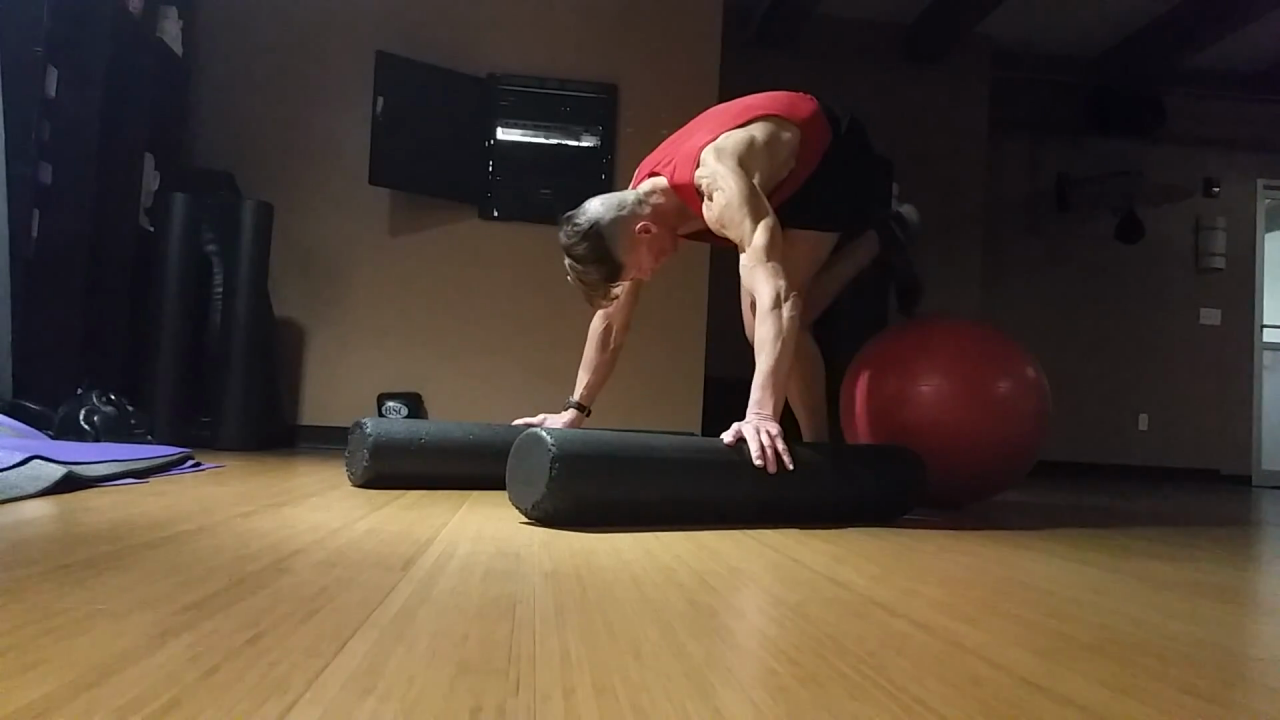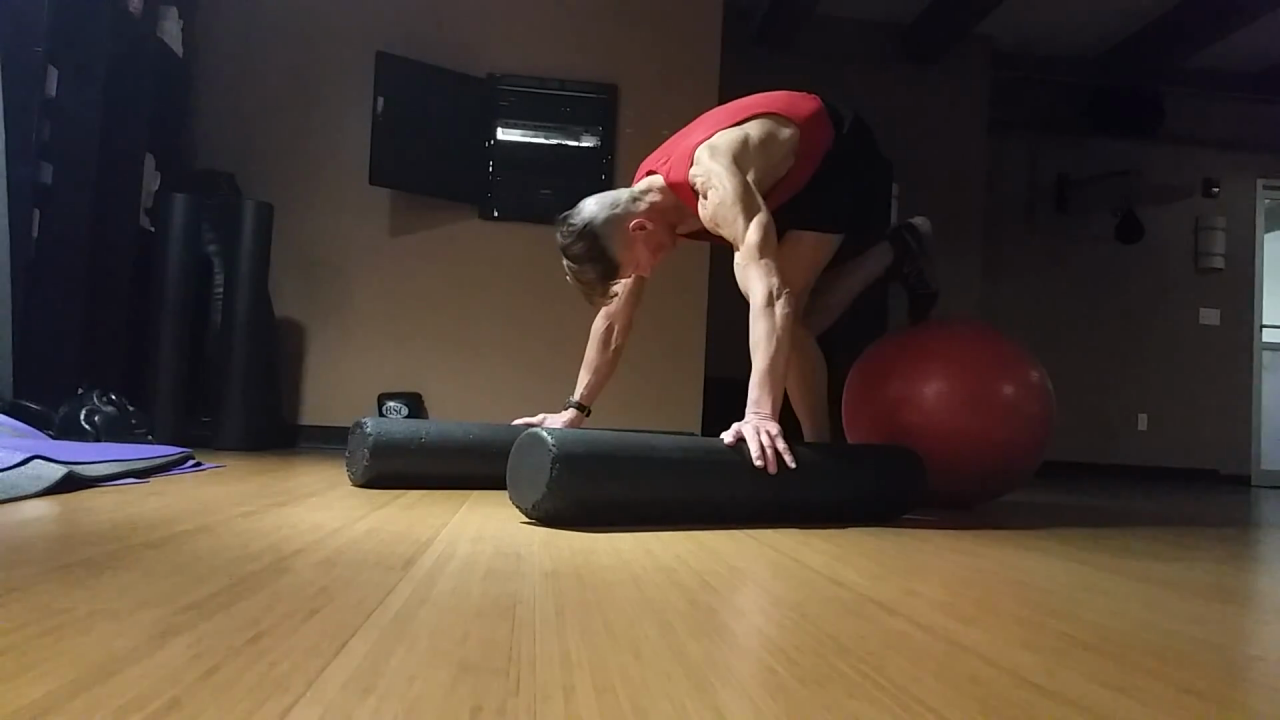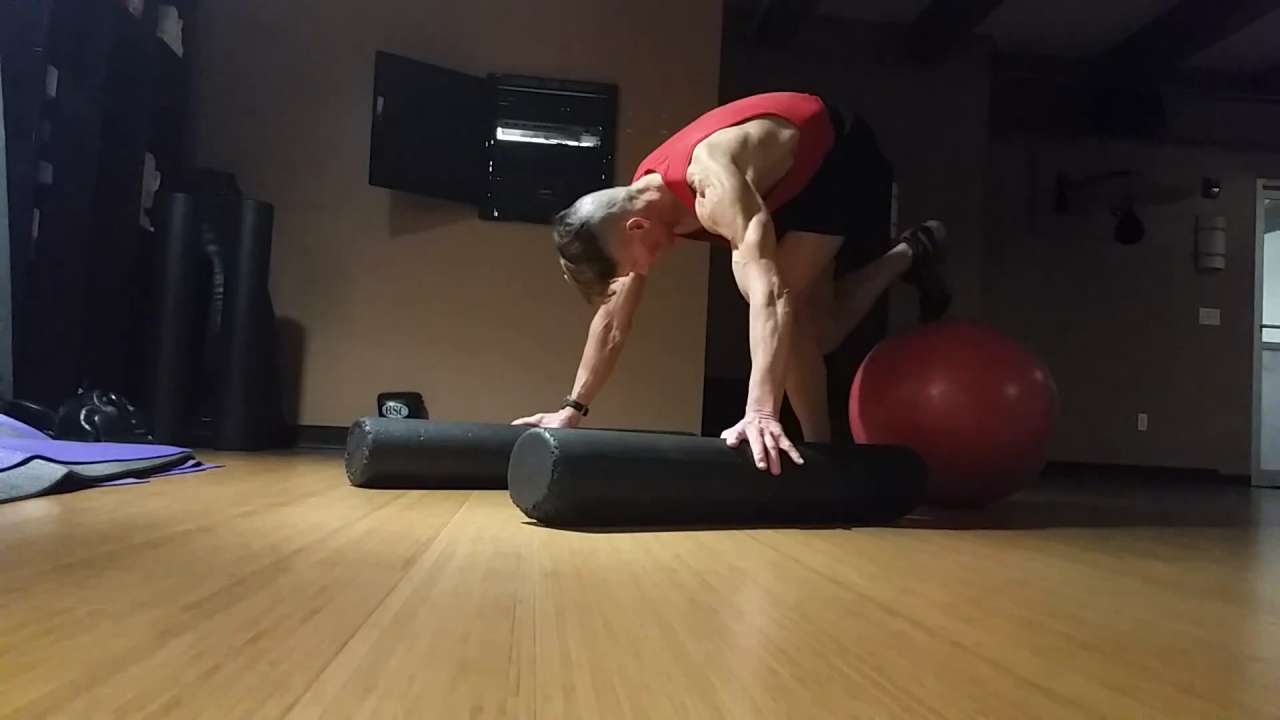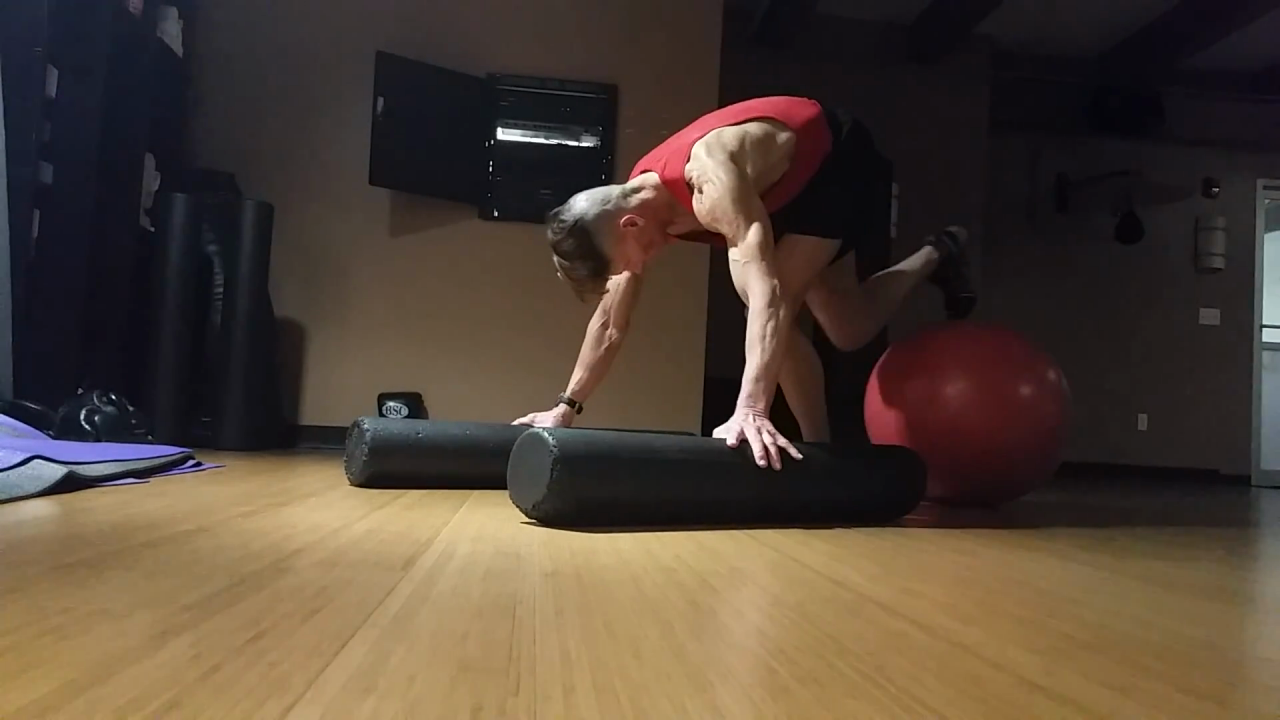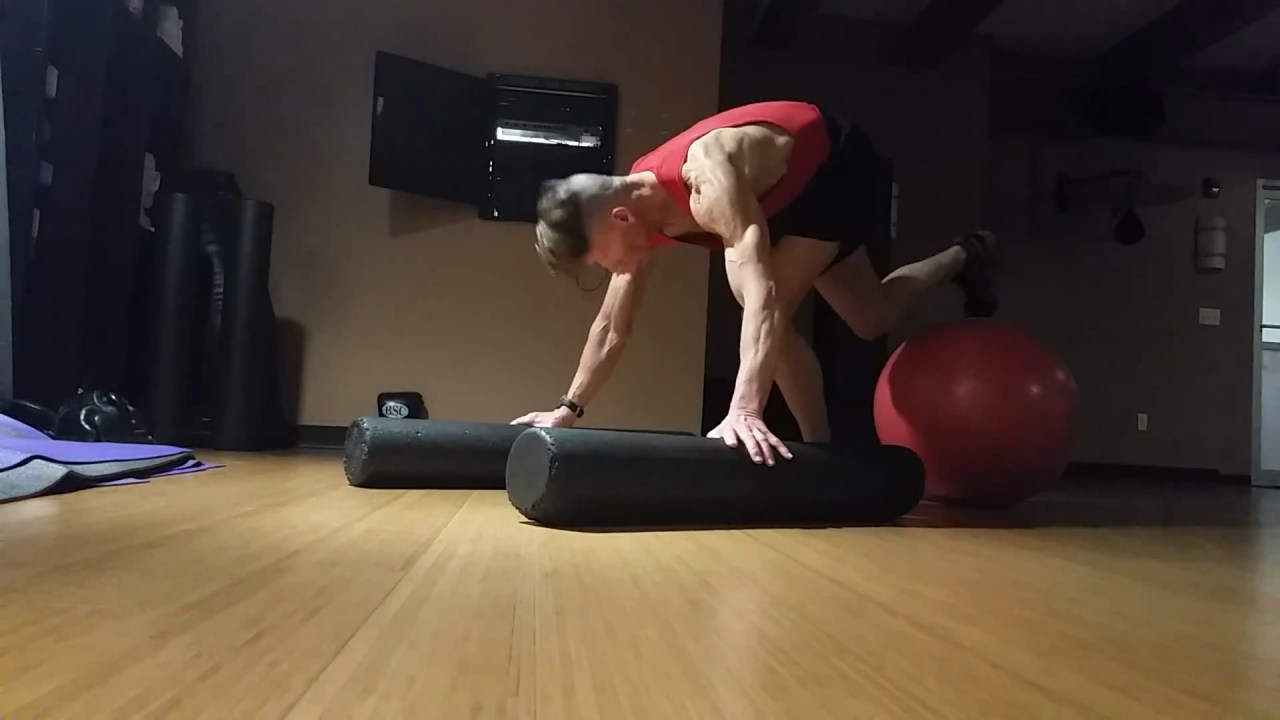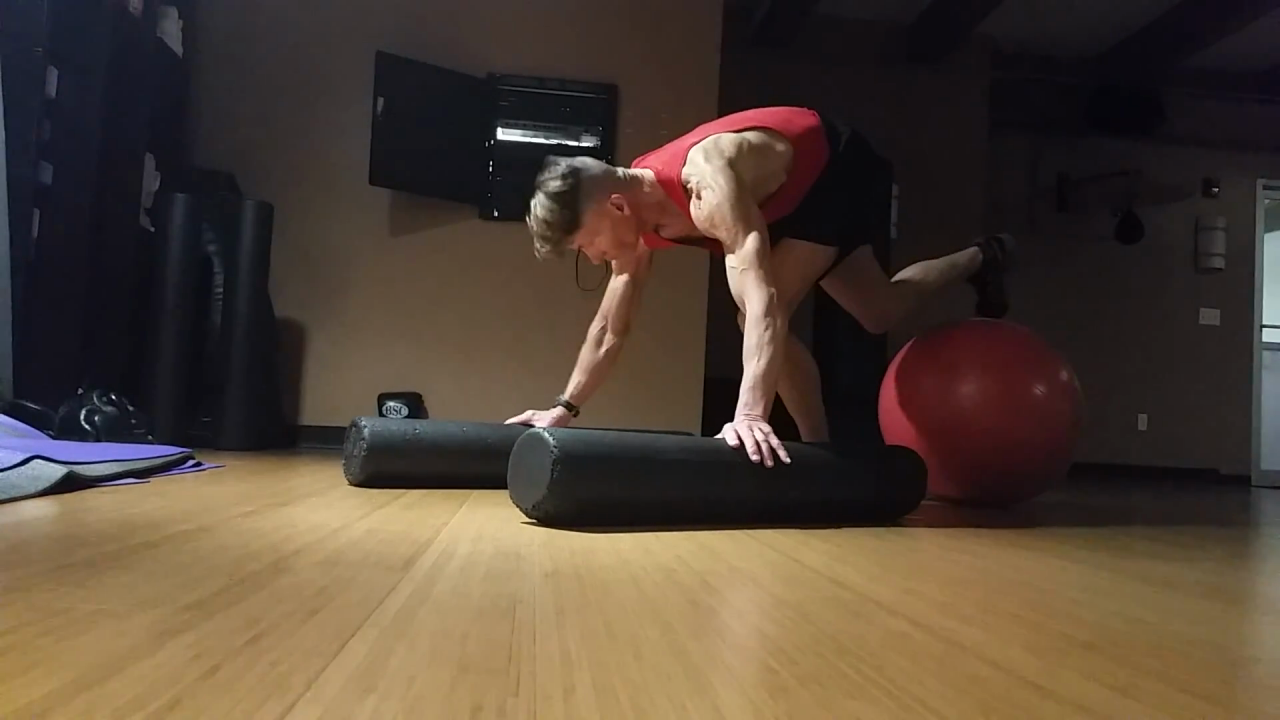
dt=0.2s
person 1, frame 1
left shoulder: (719, 191)
right shoulder: (635, 206)
left elbow: (776, 297)
right elbow: (611, 319)
left wrist: (760, 414)
right wrist: (575, 411)
left hip: (832, 155)
right hip: (786, 169)
left knee: (769, 310)
right knee: (761, 327)
right ankle: (879, 239)
person 1, frame 2
left shoulder: (714, 189)
right shoulder: (636, 204)
left elbow: (769, 295)
right elbow: (614, 321)
left wrist: (760, 414)
right wrist: (576, 409)
left hip: (838, 156)
right hip: (787, 176)
left knee: (782, 310)
right knee: (796, 324)
right ankle: (894, 252)
person 1, frame 3
left shoulder: (713, 187)
right shoulder: (635, 202)
left elbow: (768, 294)
right elbow: (612, 321)
left wrist: (760, 413)
right wrist: (572, 409)
left hip: (840, 159)
right hip: (790, 177)
left knee: (787, 309)
right knee: (817, 333)
right ankle: (910, 255)
person 1, frame 4
left shoulder: (710, 184)
right shoulder: (632, 203)
left elbow: (765, 293)
right elbow: (610, 321)
left wrist: (750, 411)
right wrist: (567, 407)
left hip: (836, 160)
right hip: (791, 180)
left knee: (773, 308)
right knee: (851, 330)
right ankle: (935, 258)
person 1, frame 5
left shoulder: (707, 184)
right shoulder: (631, 204)
left elbow: (761, 296)
right elbow: (612, 326)
left wrist: (744, 411)
right wrist: (568, 409)
left hip: (835, 165)
right hip: (789, 187)
left knee: (768, 313)
right knee: (872, 320)
right ankle: (962, 258)
person 1, frame 6
left shoulder: (707, 188)
right shoulder: (636, 216)
left elbow: (762, 303)
right elbow: (610, 327)
left wrist: (749, 415)
right wrist: (564, 408)
left hip: (837, 169)
right hip: (791, 191)
left knee: (765, 317)
right knee: (882, 313)
right ankle: (980, 260)
